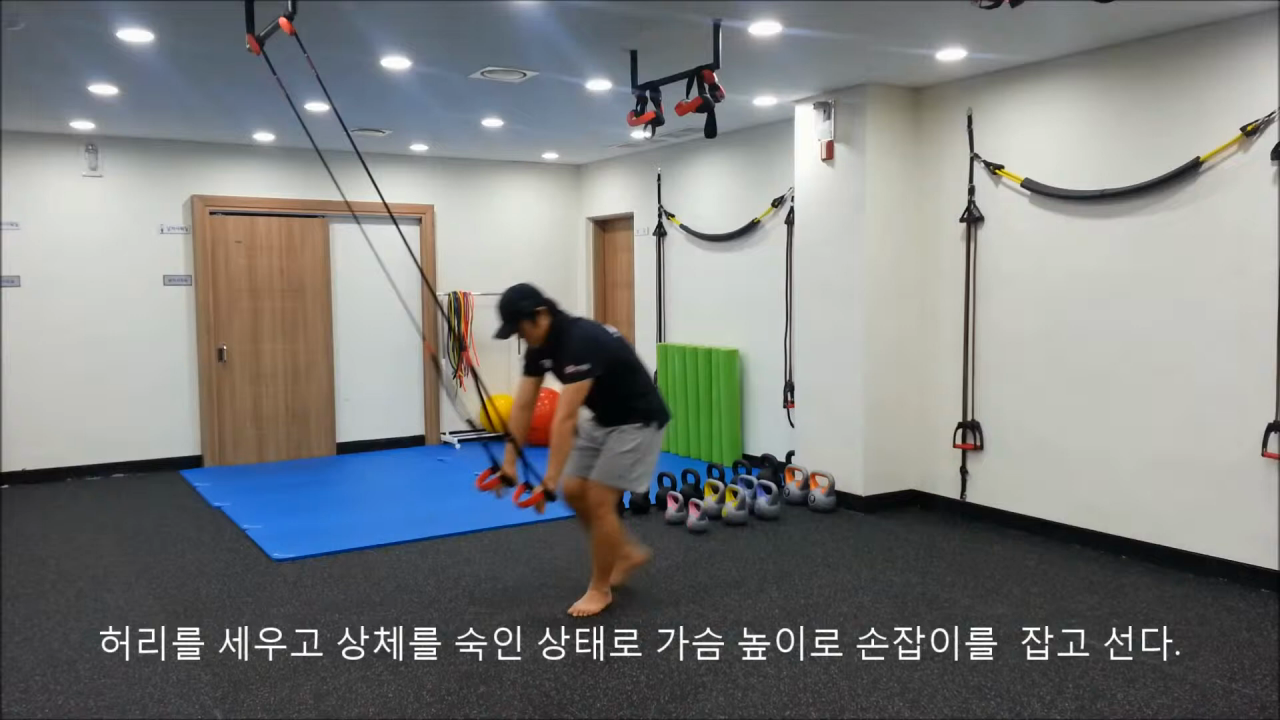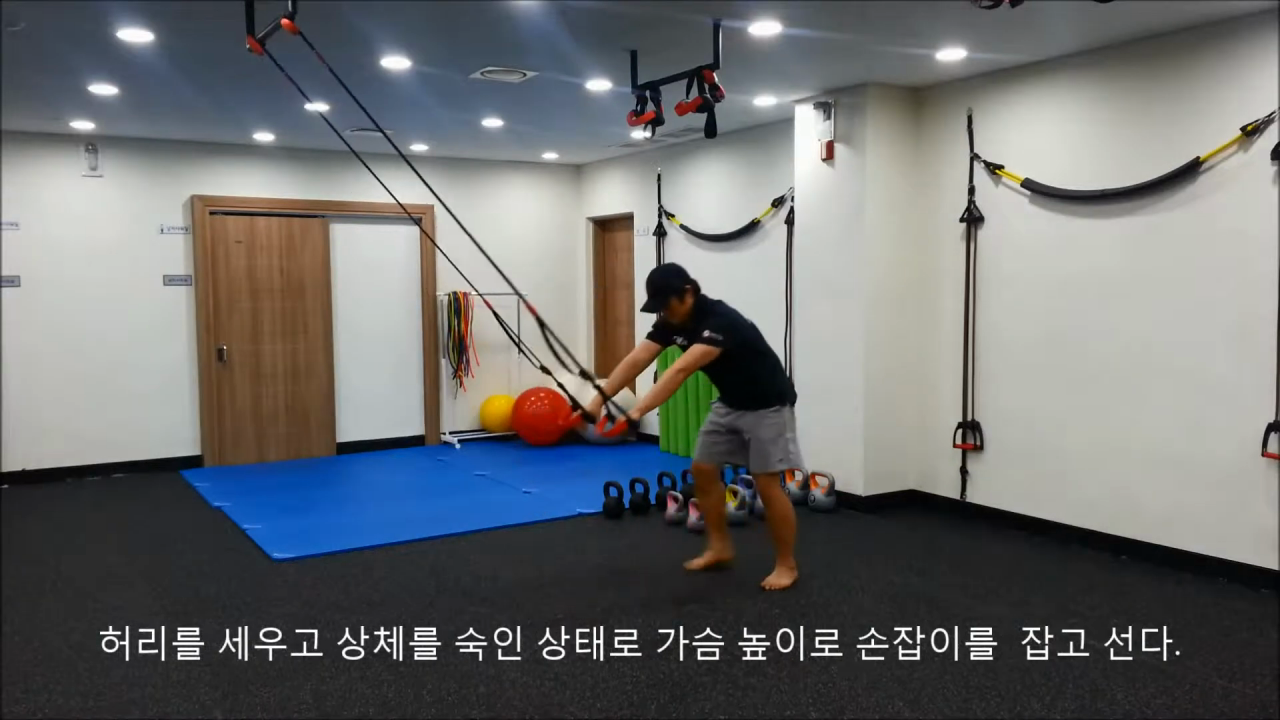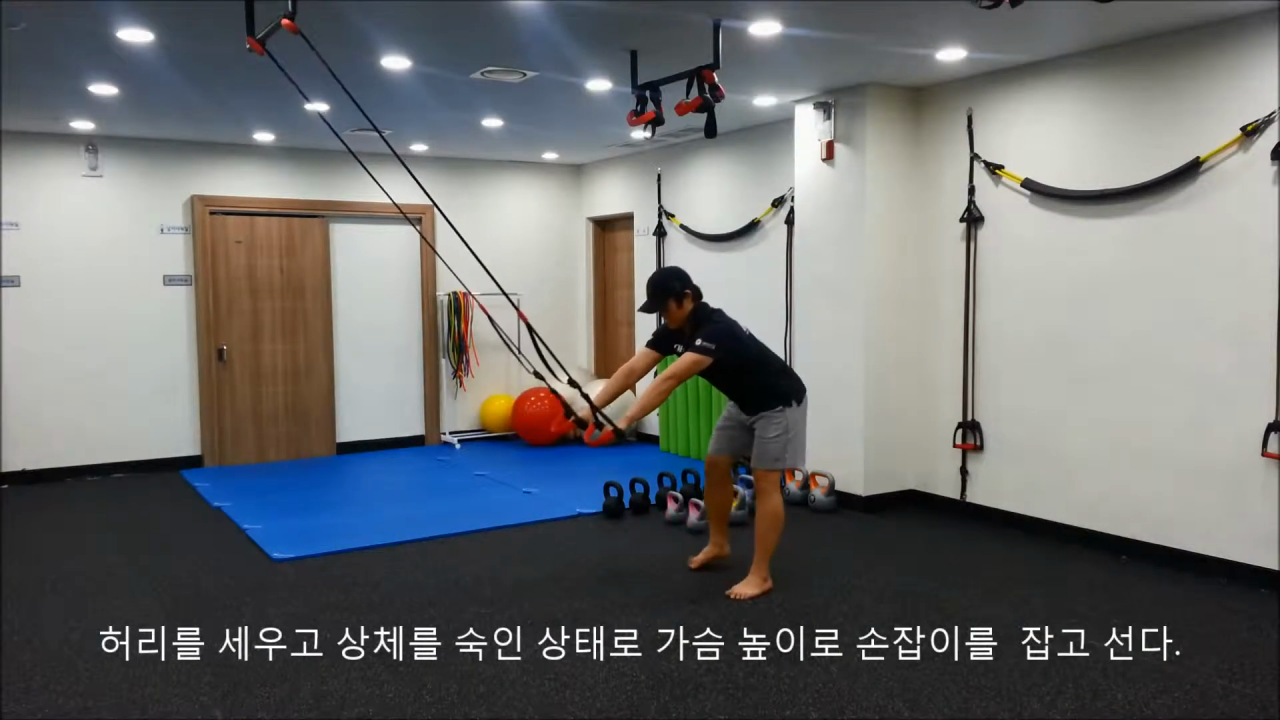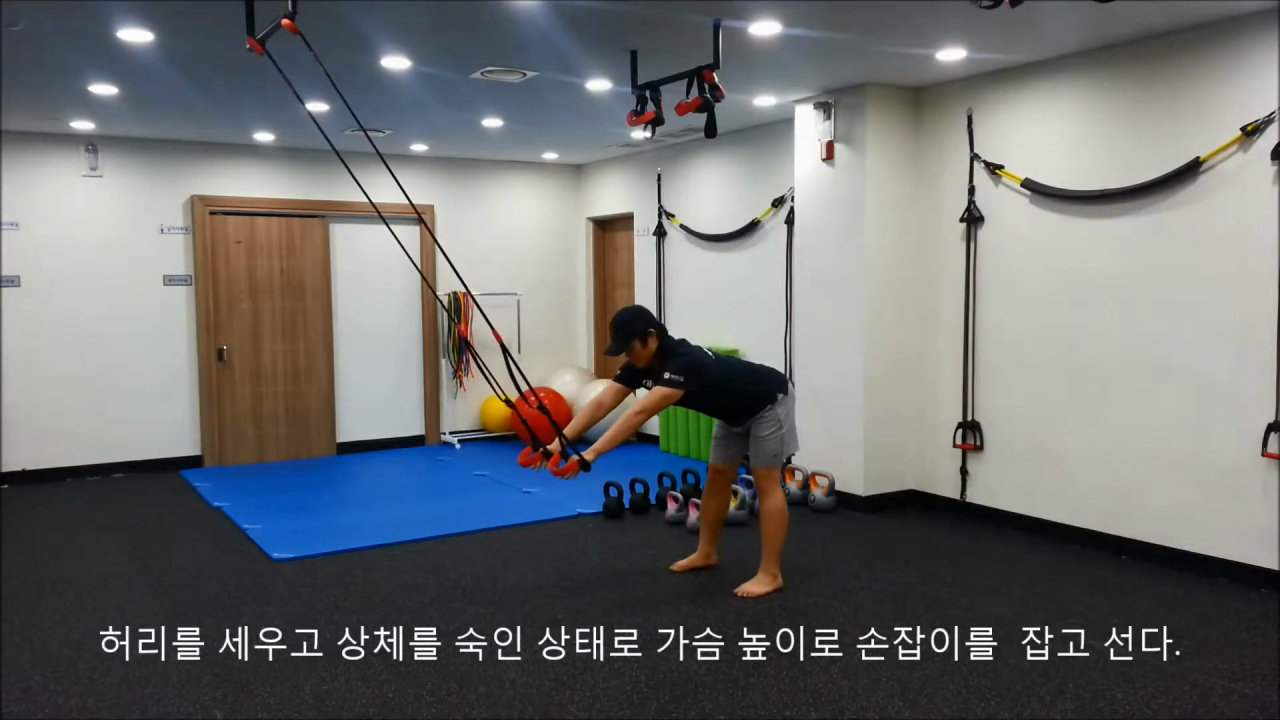
dt=1s
person 1, frame 1
left shoulder: (582, 342)
right shoulder: (540, 346)
left elbow: (564, 417)
right elbow: (523, 404)
left wrist: (549, 478)
right wrist: (509, 460)
left hip: (637, 422)
right hip: (603, 420)
left knee: (598, 500)
right knee: (572, 491)
left ankle: (599, 589)
right ankle: (624, 552)
person 1, frame 2
left shoulder: (721, 321)
right shoulder: (672, 323)
left elbow: (680, 371)
right elbow: (635, 361)
left wrist: (638, 412)
right wrist: (597, 400)
left hip: (768, 404)
right hip: (730, 403)
left knee: (766, 484)
right knee: (703, 471)
left ankle: (786, 565)
right ankle: (720, 548)
person 1, frame 3
left shoulder: (717, 329)
right shoulder: (673, 331)
left elbow: (670, 379)
right elbow: (633, 370)
left wrist: (626, 420)
right wrist: (592, 408)
left hip: (778, 404)
right hip: (744, 403)
left knee: (765, 483)
right knee: (716, 467)
left ankle: (760, 575)
right ankle: (718, 545)
person 1, frame 4
left shoulder: (684, 362)
right shoulder: (641, 365)
left elbow: (640, 413)
right elbow: (601, 404)
left wrist: (592, 454)
right wrist: (559, 442)
left hip: (769, 402)
right hip: (734, 411)
left knee: (765, 481)
right knee: (717, 476)
left ankle: (770, 573)
right ankle: (706, 552)
